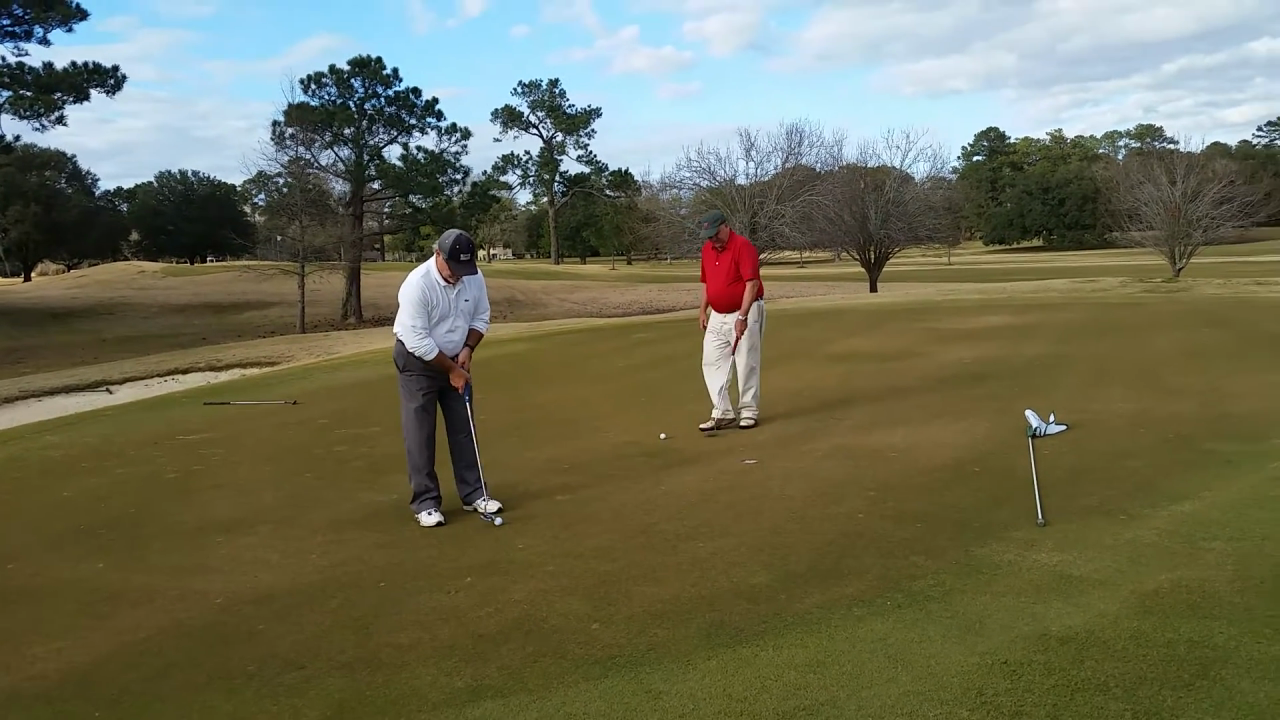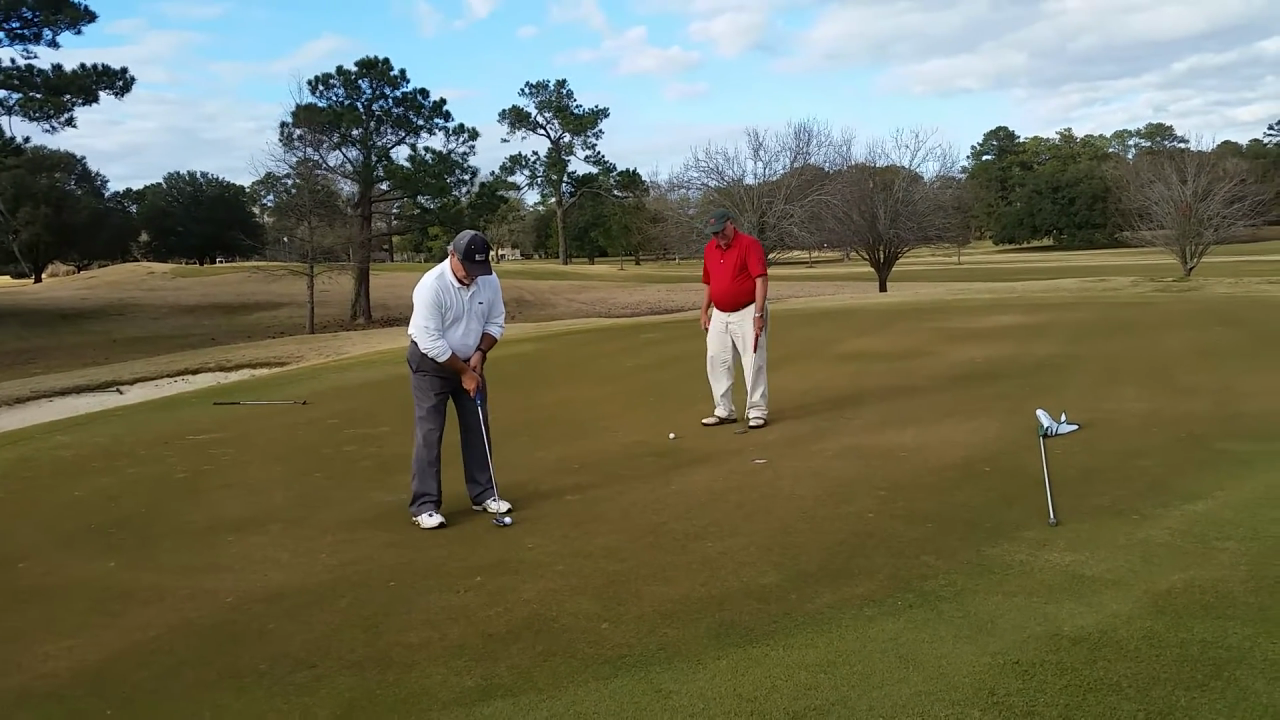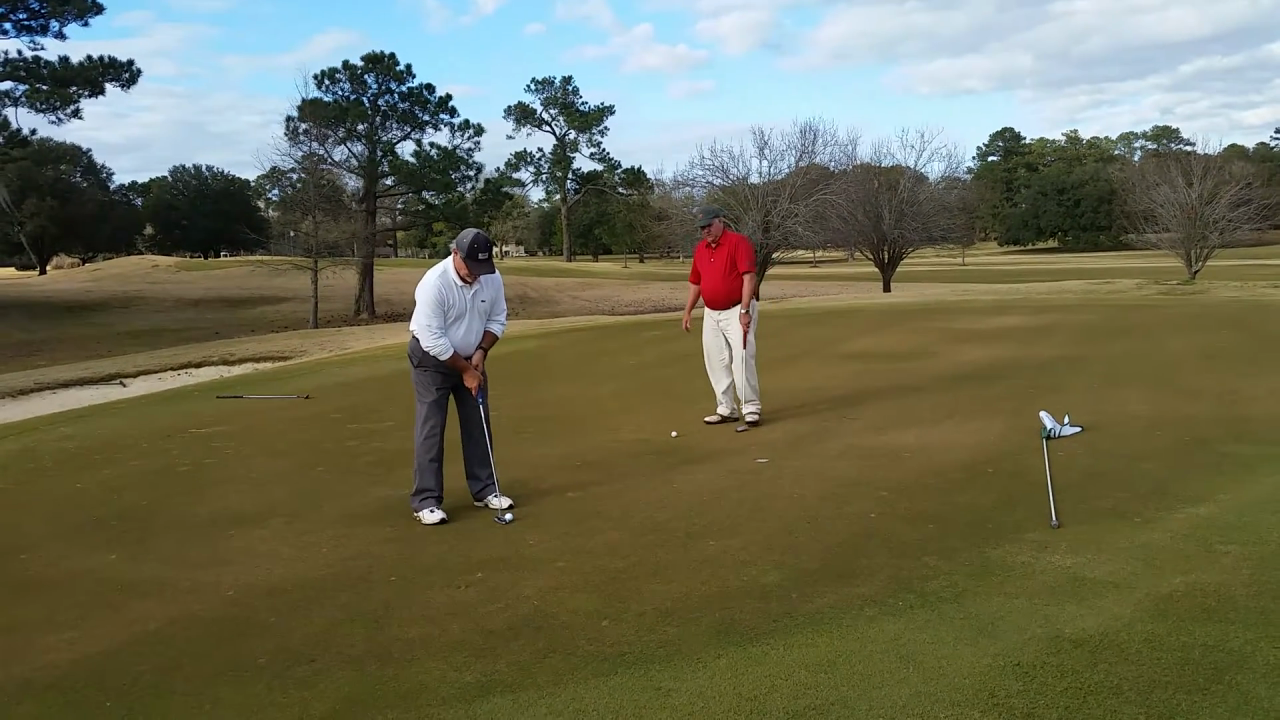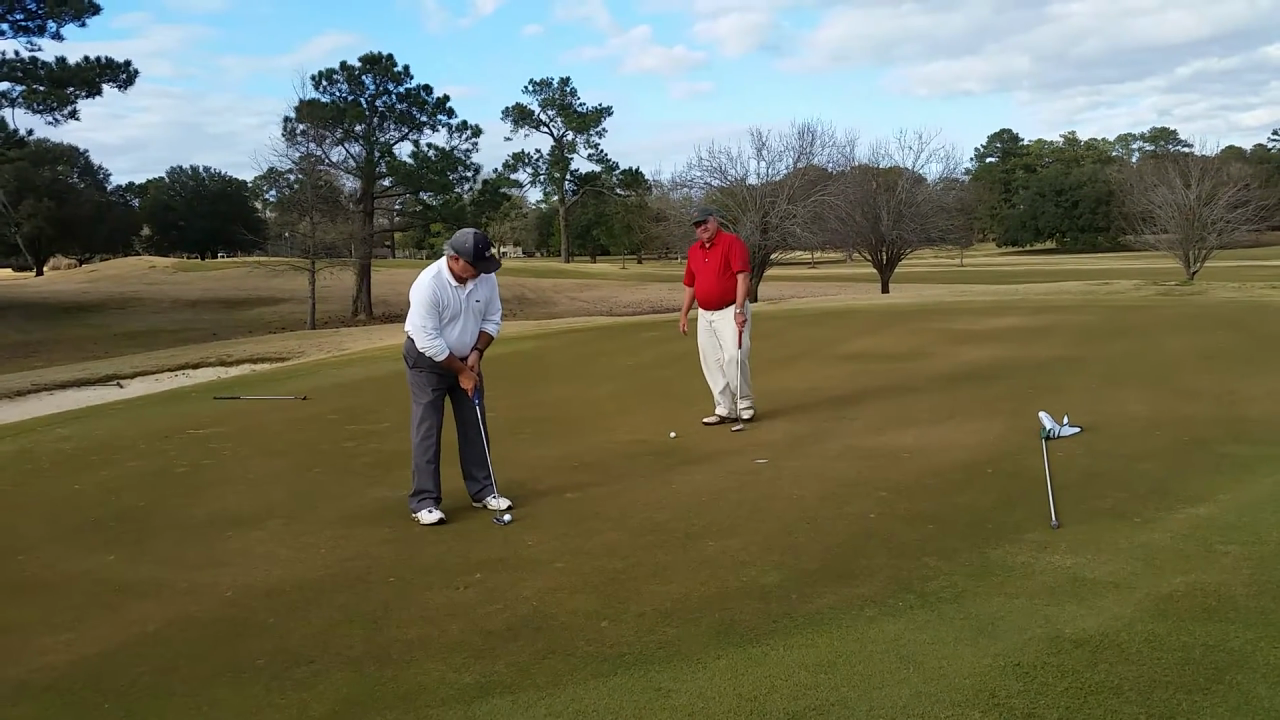
dt=0.4s
person 1, frame 1
left shoulder: (474, 278)
right shoulder: (417, 284)
left elbow: (480, 318)
right elbow: (417, 341)
left wrist: (467, 349)
right wrist: (451, 370)
left hip: (456, 360)
right hip: (418, 361)
left knee: (463, 428)
right knee: (420, 433)
left ankle: (473, 493)
right ankle: (426, 502)
person 1, frame 2
left shoulder: (490, 280)
right shoulder: (431, 286)
left elbow: (495, 322)
right elbow: (431, 343)
left wrist: (480, 353)
right wrist: (464, 372)
left hip: (470, 361)
right hip: (431, 363)
left knee: (477, 428)
right knee: (429, 432)
left ankle: (482, 494)
right ankle: (425, 505)
person 1, frame 3
left shoulder: (492, 278)
right shoulder: (434, 283)
left elbow: (497, 319)
right elbow: (434, 341)
left wrist: (481, 352)
right wrist: (465, 371)
left hip: (471, 357)
right hip: (432, 358)
left knee: (478, 424)
right knee: (431, 427)
left ankle: (484, 489)
right ankle: (426, 500)
person 1, frame 4
left shoulder: (486, 278)
right shoulder: (428, 284)
left elbow: (492, 319)
right elbow: (428, 341)
left wrist: (476, 352)
right wrist: (461, 372)
left hip: (466, 358)
right hip: (428, 359)
left knee: (474, 424)
right knee: (427, 428)
left ankle: (482, 490)
right ankle: (425, 501)
person 2, frame 1
left shoulder: (743, 246)
right shoulder: (707, 249)
left elbow: (752, 284)
left wrist: (742, 317)
right wrist: (703, 310)
left hip: (744, 314)
right hip: (717, 315)
left knee: (746, 363)
right knee: (712, 362)
left ankle: (749, 411)
right ankle: (722, 413)
person 2, frame 2
left shoulder: (749, 244)
right shoulder: (710, 249)
left elbow: (761, 280)
left wrist: (758, 314)
right wrist: (704, 311)
left hip: (747, 313)
right hip: (720, 315)
left knee: (753, 363)
right knee: (717, 363)
left ankle: (757, 412)
right ankle: (724, 411)
person 2, frame 3
left shoulder: (738, 242)
right shoulder: (700, 249)
left elbow: (749, 277)
right elbow: (696, 283)
left wrist: (745, 310)
right wrist: (688, 311)
left hip: (737, 311)
right hip: (711, 314)
left knee: (742, 357)
right knee: (716, 362)
left ankle: (751, 407)
right ankle: (726, 409)
person 2, frame 4
left shoulder: (732, 242)
right shoulder: (694, 250)
left elbow: (743, 277)
right elbow: (690, 284)
left wrist: (739, 310)
right wrist: (684, 314)
left hip: (730, 312)
right hip: (705, 315)
left knee: (734, 358)
right knee: (712, 363)
left ankle: (745, 402)
right ankle: (725, 409)
